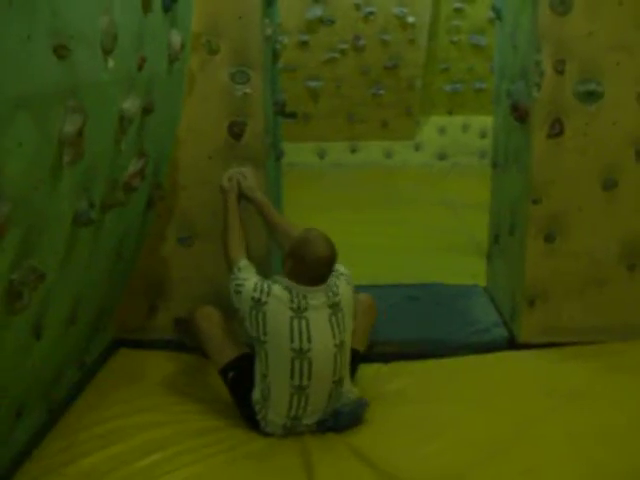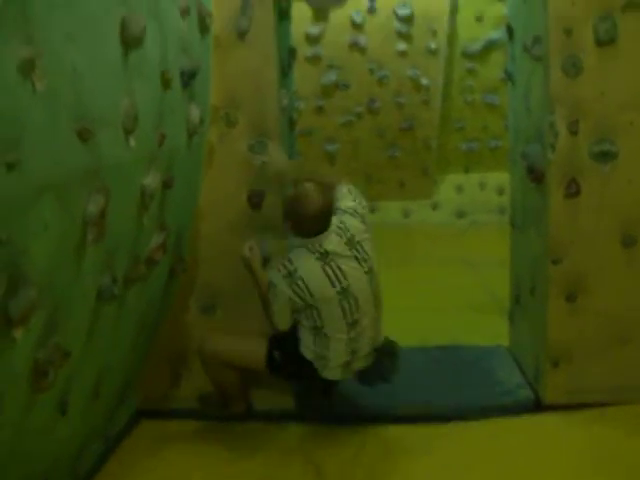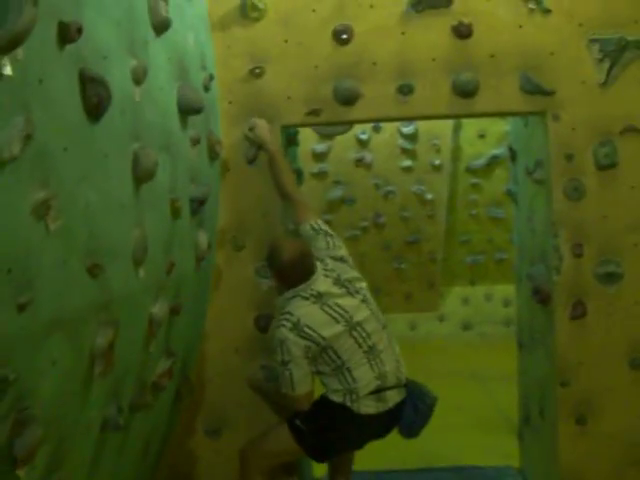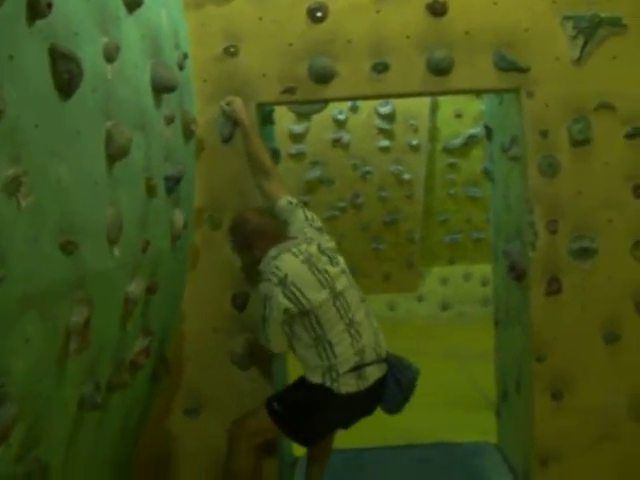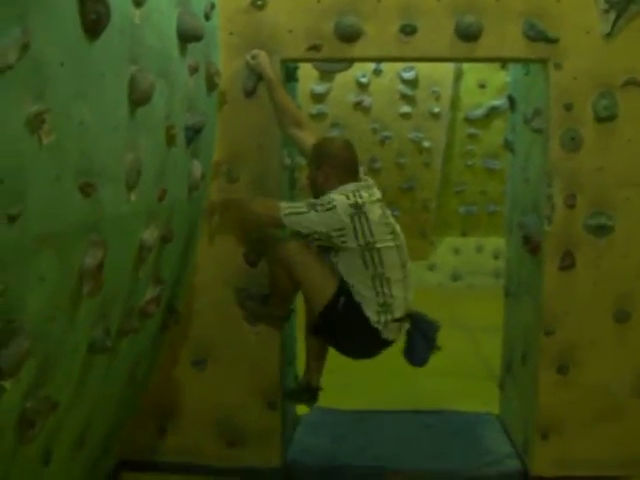
dt=1s
person 1, frame 1
left shoulder: (261, 298)
right shoulder: (342, 287)
left elbow: (237, 255)
right elbow: (298, 242)
left wrist: (231, 199)
right wrist: (257, 197)
left hip: (272, 422)
right hip: (334, 411)
left knee: (205, 315)
right knee: (365, 302)
person 1, frame 2
left shoulder: (288, 274)
right shoulder: (353, 225)
left elbow: (279, 320)
right elbow: (342, 188)
left wrist: (255, 268)
right wrist: (295, 179)
left hip: (323, 368)
right hip: (368, 353)
left knee: (210, 348)
left ankle: (236, 403)
person 1, frame 3
left shoulder: (291, 326)
right shoulder: (335, 262)
left elbow: (299, 403)
right elbow: (296, 201)
left wrist: (262, 385)
right wrist: (270, 145)
left hip: (359, 414)
right hip: (394, 400)
person 1, frame 4
left shoulder: (275, 280)
right shoulder: (310, 235)
left elbow: (272, 347)
right elbow: (269, 180)
left wrist: (248, 346)
right wrist: (245, 123)
left hip: (342, 391)
right hip: (374, 376)
left knee: (242, 433)
right knee: (321, 407)
person 1, frame 5
left shoulder: (345, 207)
right shoulder: (357, 186)
left elbow: (266, 213)
right elbow: (299, 129)
left wrist: (230, 204)
right wrist: (270, 77)
left hip: (364, 328)
right hip: (375, 320)
left knee: (286, 244)
right knee: (316, 274)
left ankle: (275, 308)
right ankle: (310, 381)
